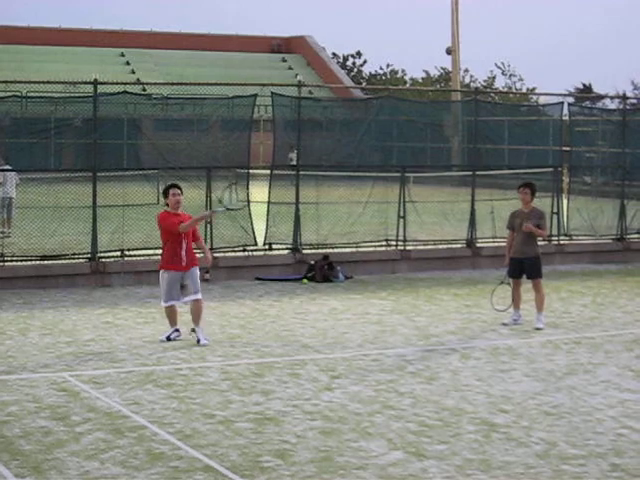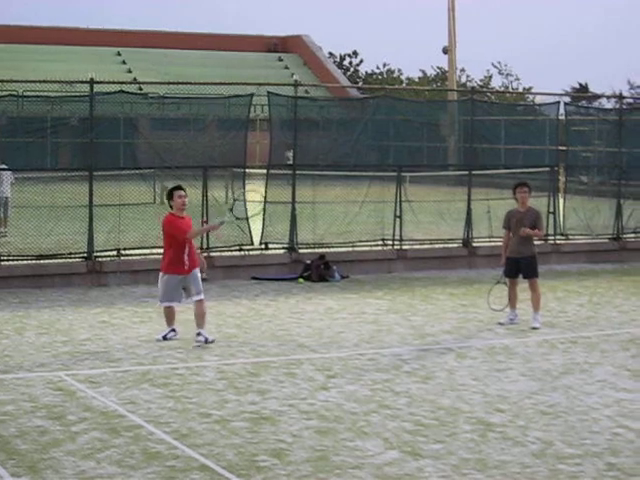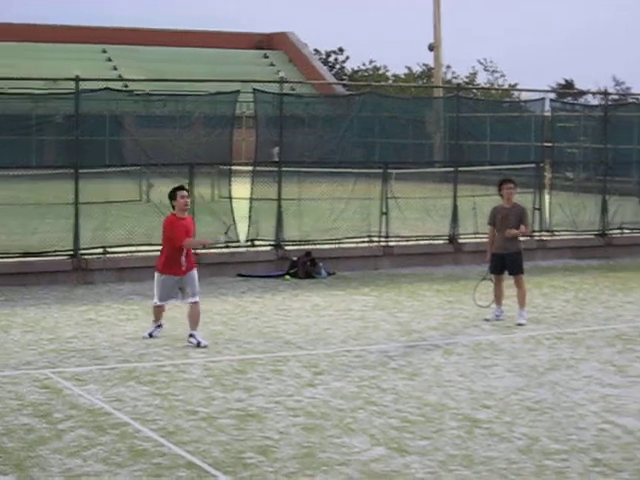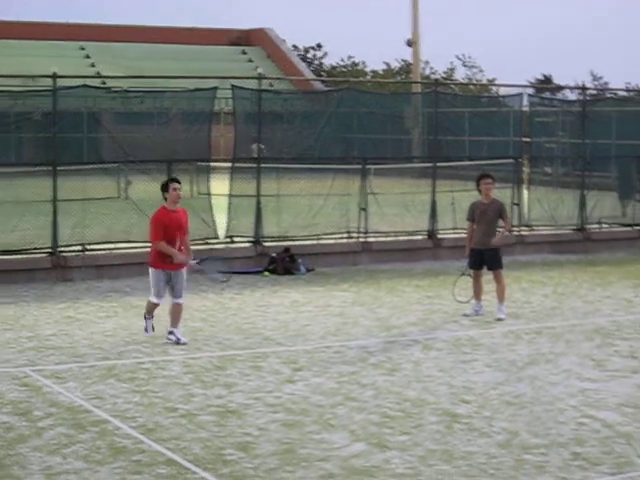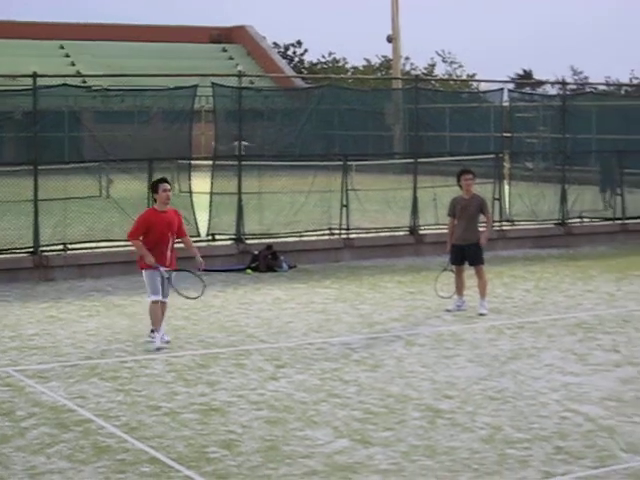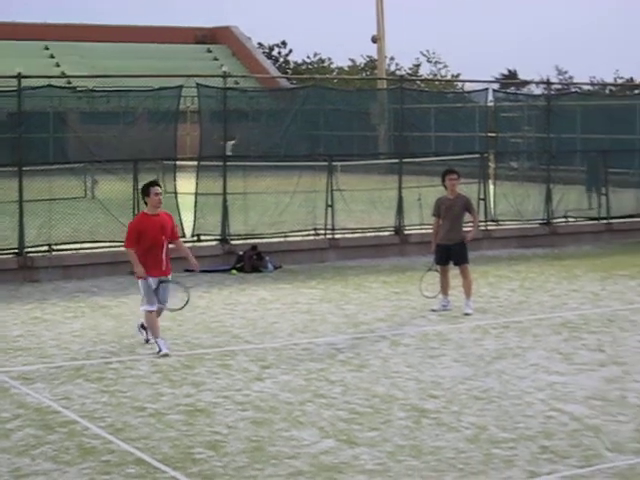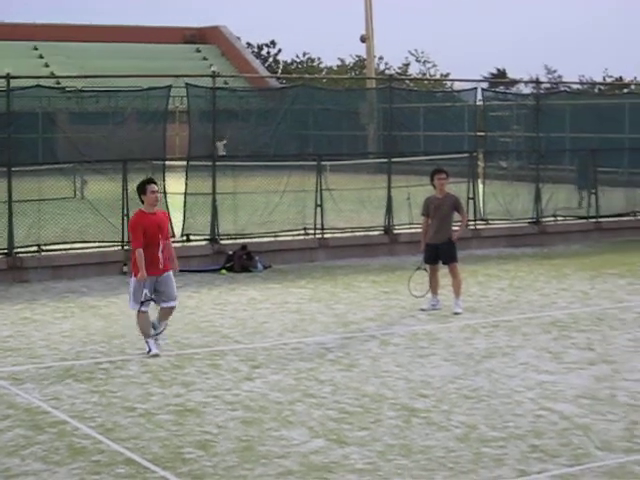
dt=0.2s
person 1, frame 1
left shoulder: (189, 217)
right shoulder: (163, 217)
left elbow: (197, 238)
right elbow: (181, 228)
left wrist: (206, 252)
right wrist: (200, 218)
left hip: (190, 265)
right hip: (170, 267)
left knee: (196, 298)
right knee: (168, 302)
left ankle: (197, 329)
right ankle: (174, 330)
person 1, frame 2
left shoulder: (188, 219)
right shoulder: (169, 221)
right elbow: (189, 234)
left wrist: (199, 256)
right wrist: (209, 228)
left hip: (191, 268)
right hip: (171, 270)
left knee: (199, 299)
right knee: (167, 302)
left ankle: (201, 333)
right ankle: (171, 329)
person 1, frame 3
left shoulder: (189, 220)
right shoulder: (170, 221)
right elbow: (183, 242)
right wrist: (203, 242)
left hip: (188, 269)
right hip: (167, 270)
left knee: (194, 301)
right knee: (160, 301)
left ankle: (193, 335)
right ankle: (157, 324)
person 1, frame 4
left shoulder: (184, 213)
right shoulder: (159, 216)
right elbow: (157, 242)
left wrist: (188, 254)
right wrist: (176, 254)
left hip: (178, 265)
right hip: (159, 264)
left knee: (178, 300)
right knee: (156, 298)
left ankle: (173, 331)
right ankle: (148, 315)
person 1, frame 5
left shoulder: (176, 214)
right shoulder: (147, 216)
left elbow: (183, 237)
right elbow: (132, 238)
left wrist: (197, 255)
right wrist: (146, 255)
left hip: (168, 264)
right hip: (151, 265)
left knee: (163, 299)
right knee: (155, 298)
left ankle: (156, 330)
right ankle: (158, 334)
person 1, frame 6
left shoulder: (168, 217)
right shoulder: (138, 222)
left elbow: (176, 240)
right elbow: (129, 247)
left wrist: (191, 258)
right wrist: (137, 266)
left hip: (164, 270)
right hip: (147, 273)
left knee: (160, 307)
right knee: (151, 308)
left ankle: (145, 326)
right ankle: (159, 343)
person 1, frame 7
left shoulder: (164, 216)
right shoulder: (137, 220)
right elbow: (137, 248)
left wrist: (173, 260)
right wrist: (141, 271)
left hip: (164, 269)
right hip: (144, 271)
left knee: (171, 303)
right knee: (142, 308)
left ankle: (156, 326)
right ankle: (149, 341)
person 2, frame 1
left shoulder: (539, 214)
right shoulder: (514, 215)
left elbow: (544, 234)
right elbow: (510, 236)
left wrist: (533, 229)
right wrist: (507, 255)
left hip: (532, 255)
right hip: (516, 255)
left knee: (537, 285)
right knee: (516, 284)
left ankle: (540, 317)
right ankle: (516, 315)
person 2, frame 2
left shoulder: (535, 213)
right shoulder: (510, 214)
left elbow: (541, 233)
right elbow: (506, 235)
left wrist: (530, 232)
right wrist: (503, 255)
left hip: (528, 255)
right hip: (512, 255)
left knee: (533, 285)
right knee: (512, 284)
left ankle: (536, 317)
right ankle: (512, 315)
person 2, frame 3
left shoulder: (520, 209)
right shoulder: (495, 210)
left elbow: (527, 230)
right elbow: (492, 232)
left wrist: (517, 232)
right wrist: (489, 251)
left hip: (514, 251)
right hip: (497, 251)
left knee: (519, 281)
right knee: (498, 280)
left ankle: (522, 313)
right ankle: (498, 311)
person 2, frame 4
left shoulder: (498, 205)
right shoulder: (474, 206)
left elbow: (507, 224)
right elbow: (470, 227)
left wrist: (500, 236)
right wrist: (468, 246)
left hip: (492, 247)
right hip: (476, 247)
left knee: (498, 276)
right knee: (476, 275)
left ankle: (501, 308)
right ankle: (478, 306)
person 2, frame 5
left shoulder: (479, 200)
right shoulder: (455, 201)
left elbow: (489, 219)
right elbow: (451, 223)
left wrist: (486, 234)
right wrist: (449, 242)
left hip: (474, 242)
right hip: (457, 242)
left knee: (480, 271)
right knee: (458, 271)
left ankle: (483, 303)
right ankle: (460, 301)
person 2, frame 6
left shoulder: (464, 200)
right shoulder: (440, 201)
left elbow: (475, 216)
right elbow: (436, 223)
left wrist: (473, 232)
right wrist: (433, 242)
left hip: (458, 241)
right hip: (442, 242)
left knee: (464, 271)
right knee: (443, 271)
left ankle: (468, 303)
right ankle: (445, 301)
person 2, frame 7
left shoulder: (453, 199)
right shoulder: (428, 201)
left elbow: (464, 216)
right elbow: (425, 222)
left wrist: (459, 231)
right wrist: (423, 241)
left hip: (447, 241)
right hip: (431, 241)
left knee: (454, 270)
right knee: (432, 270)
left ankle: (458, 302)
right ankle: (434, 301)
